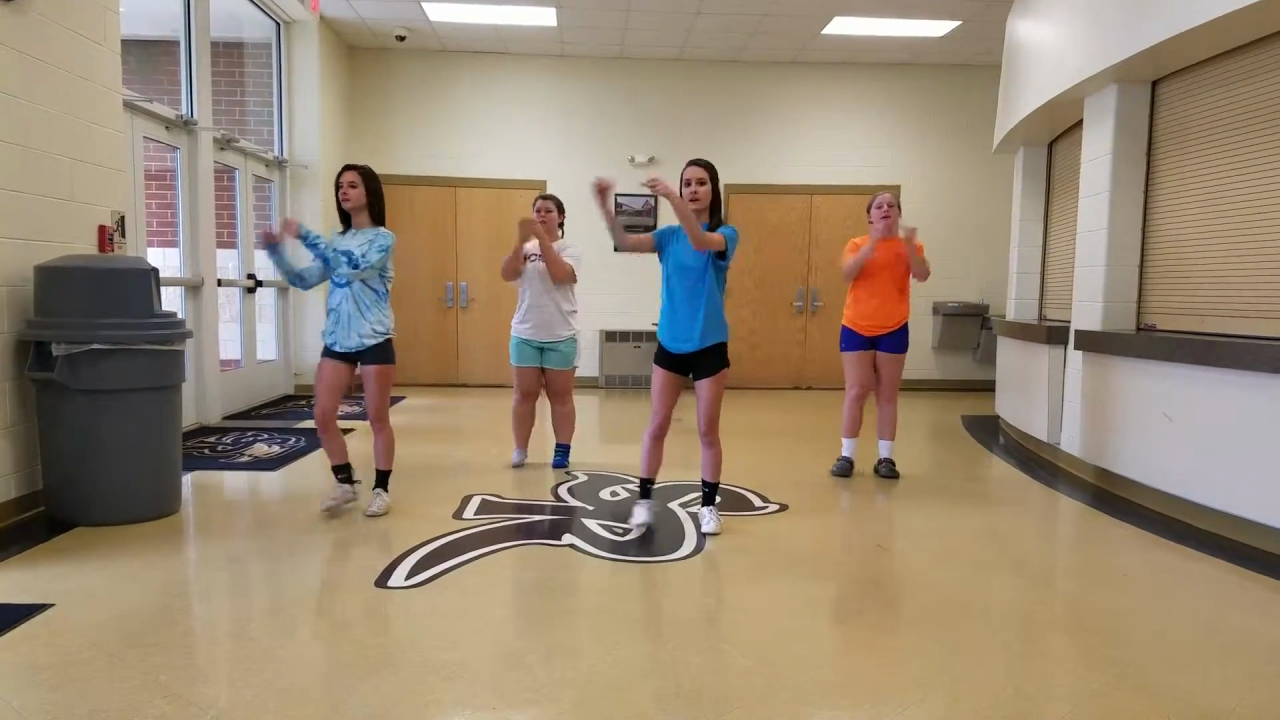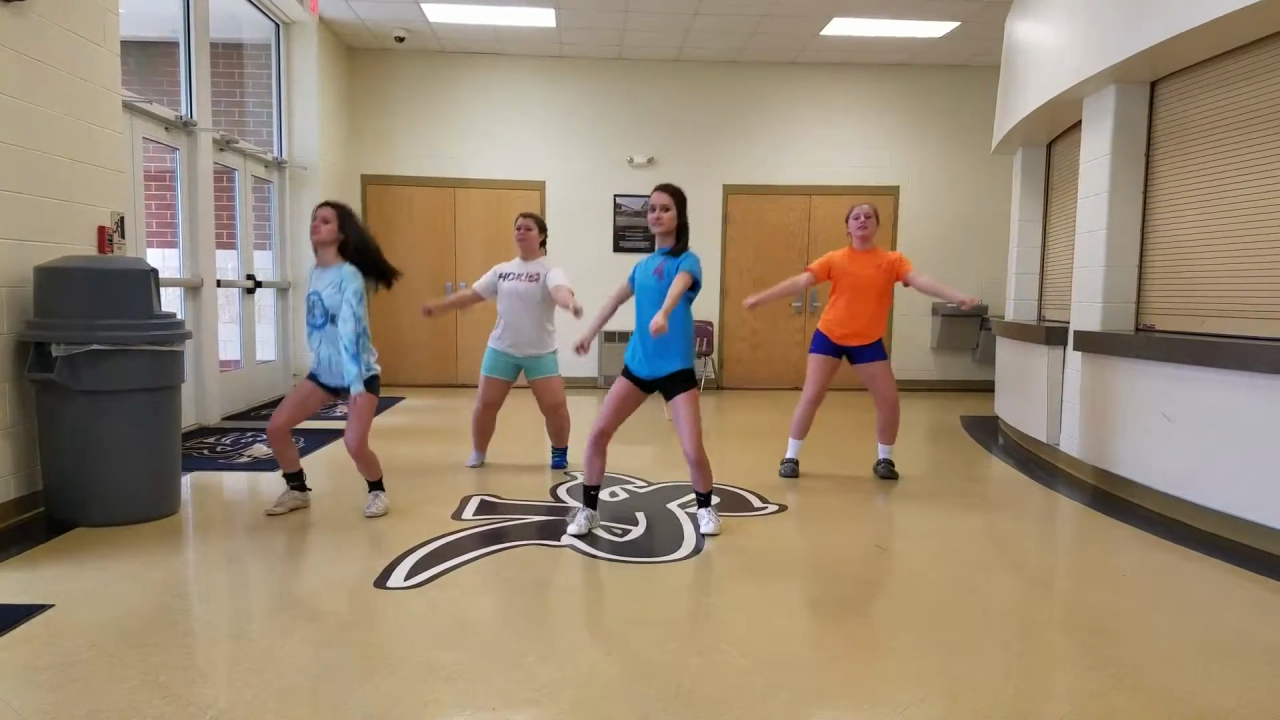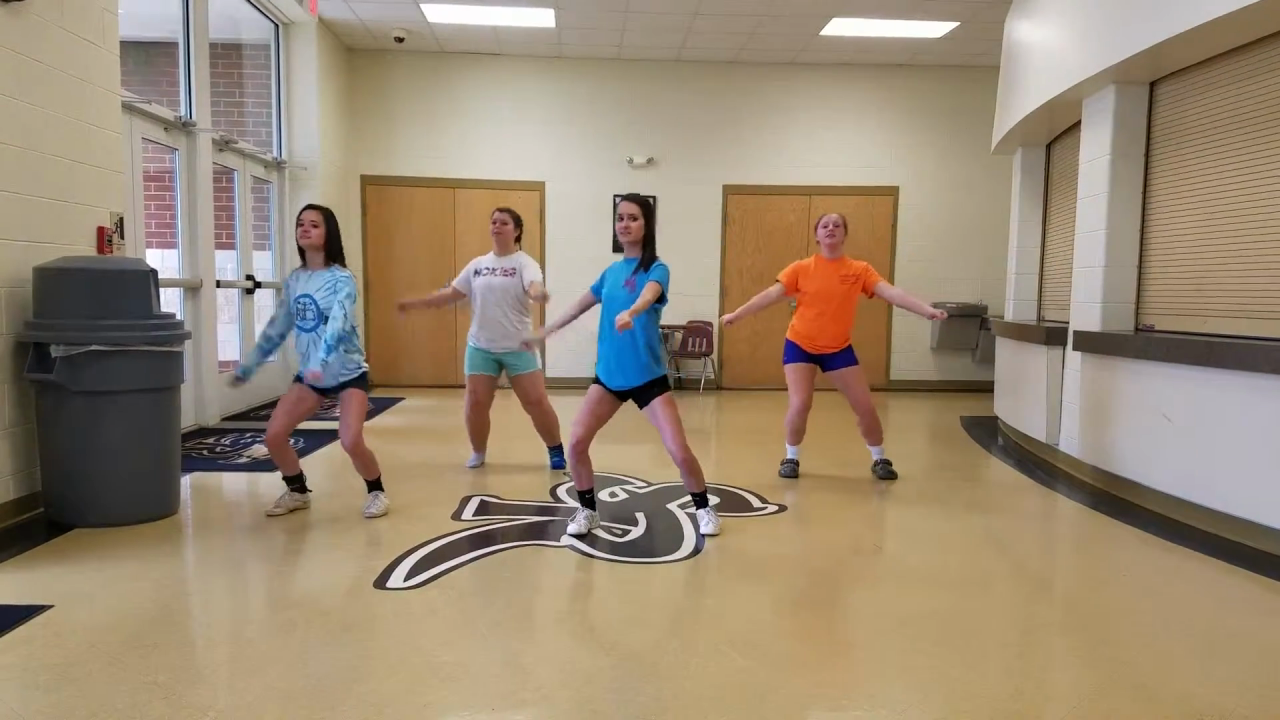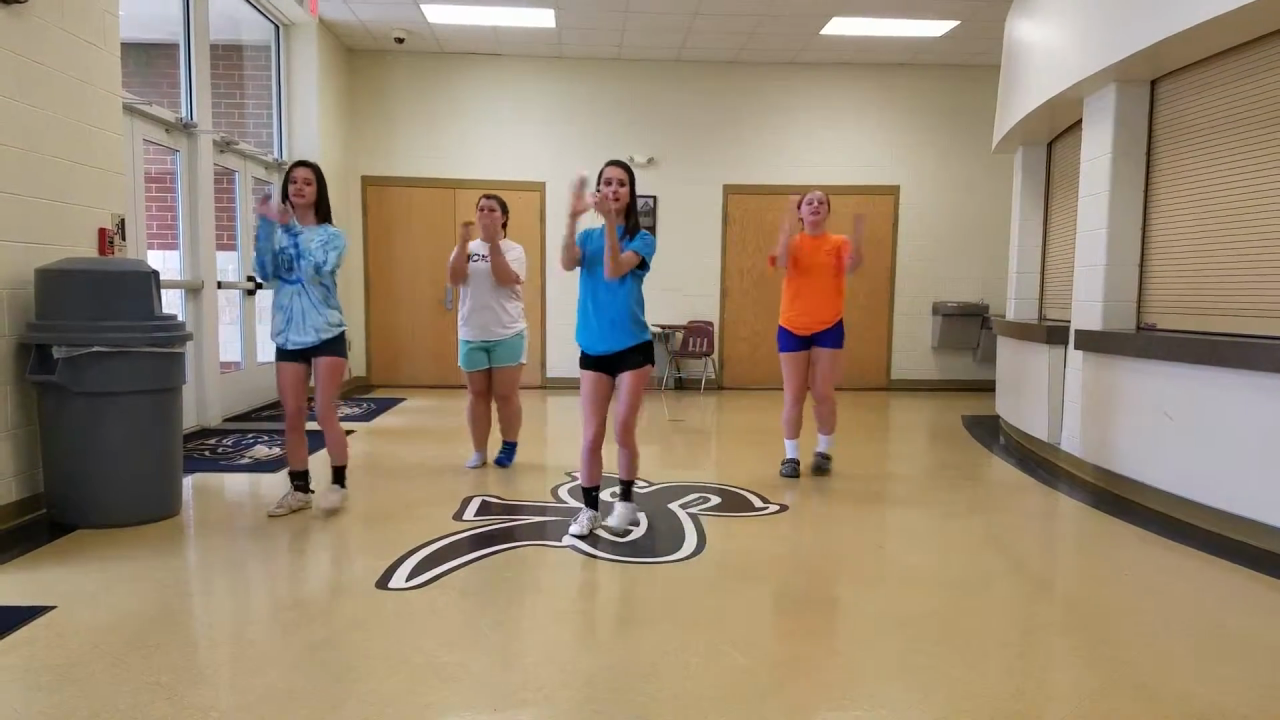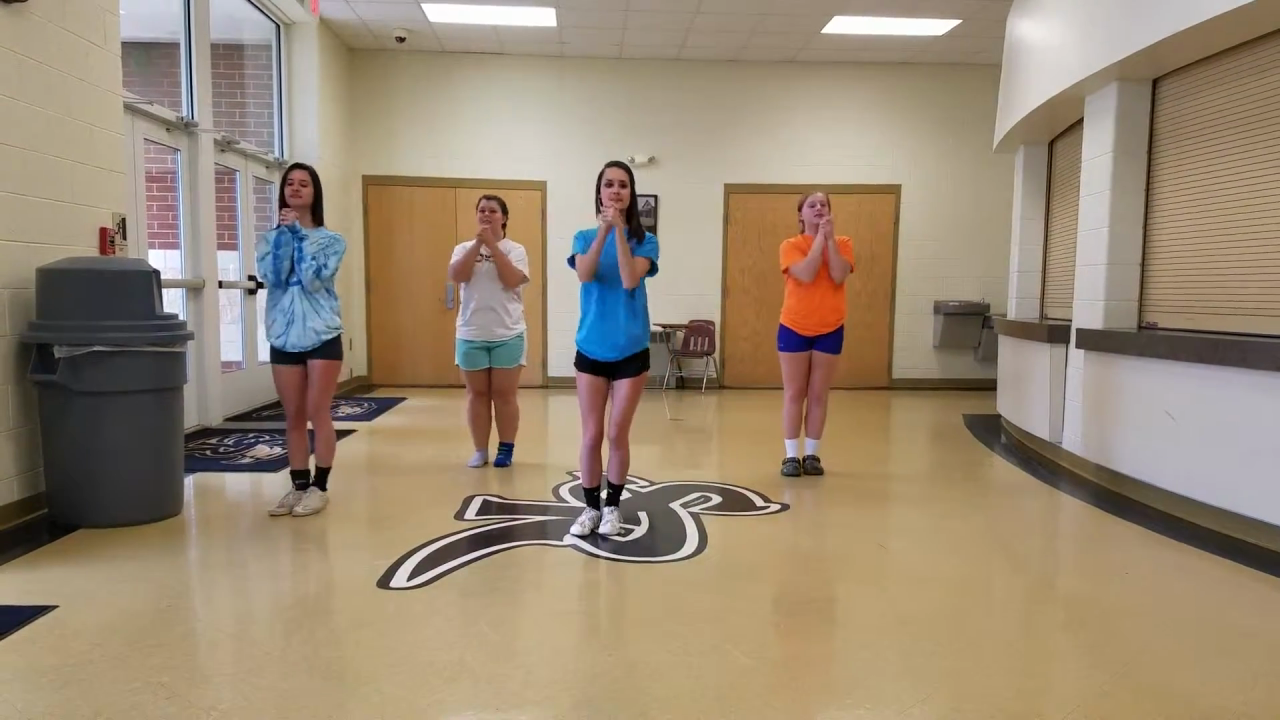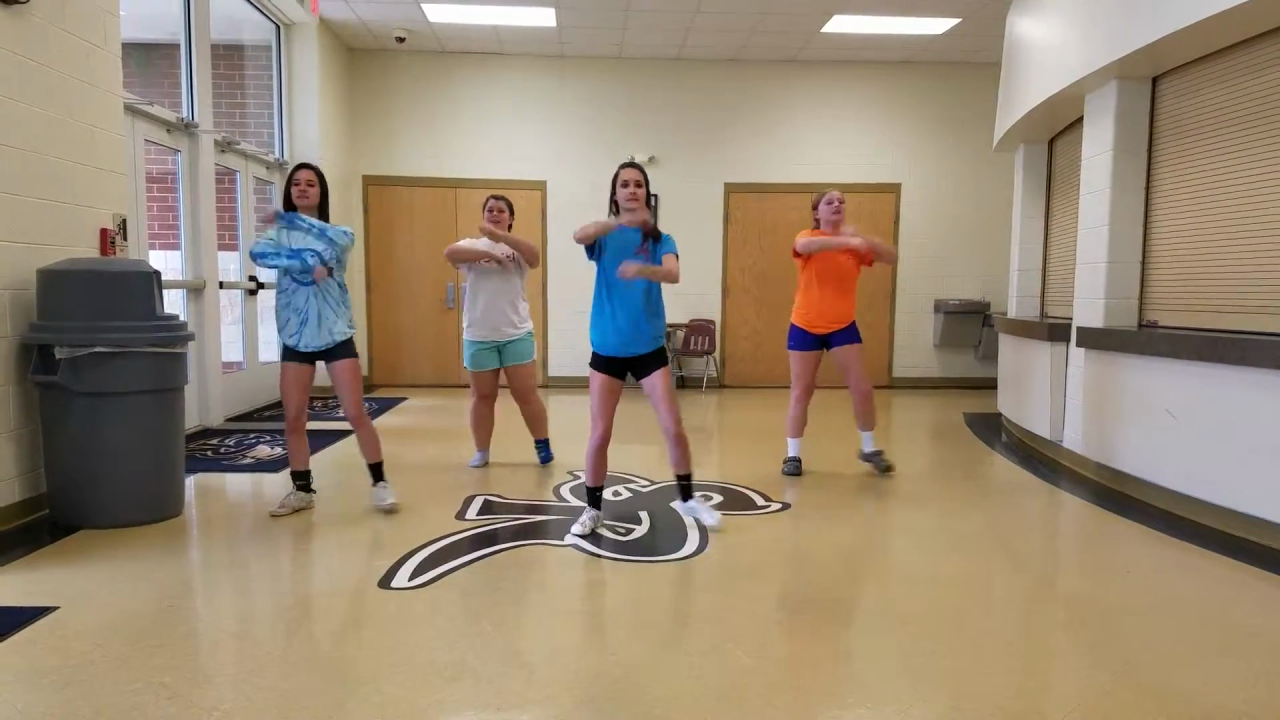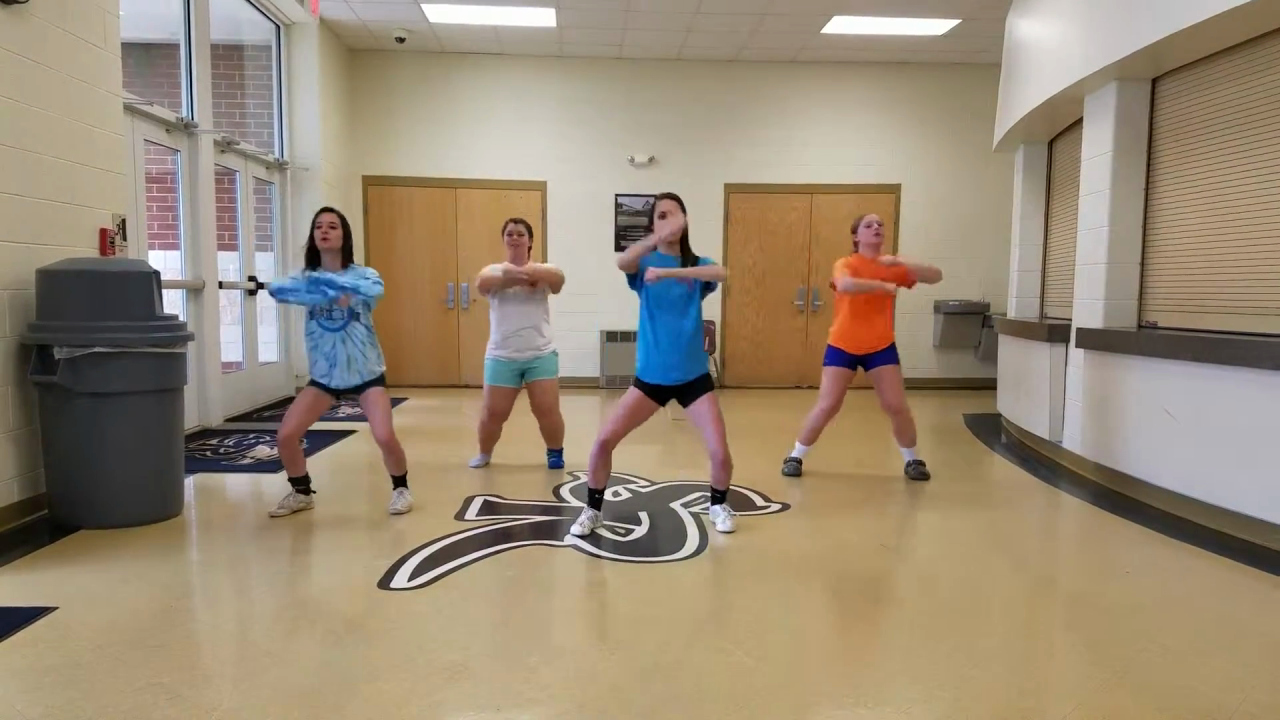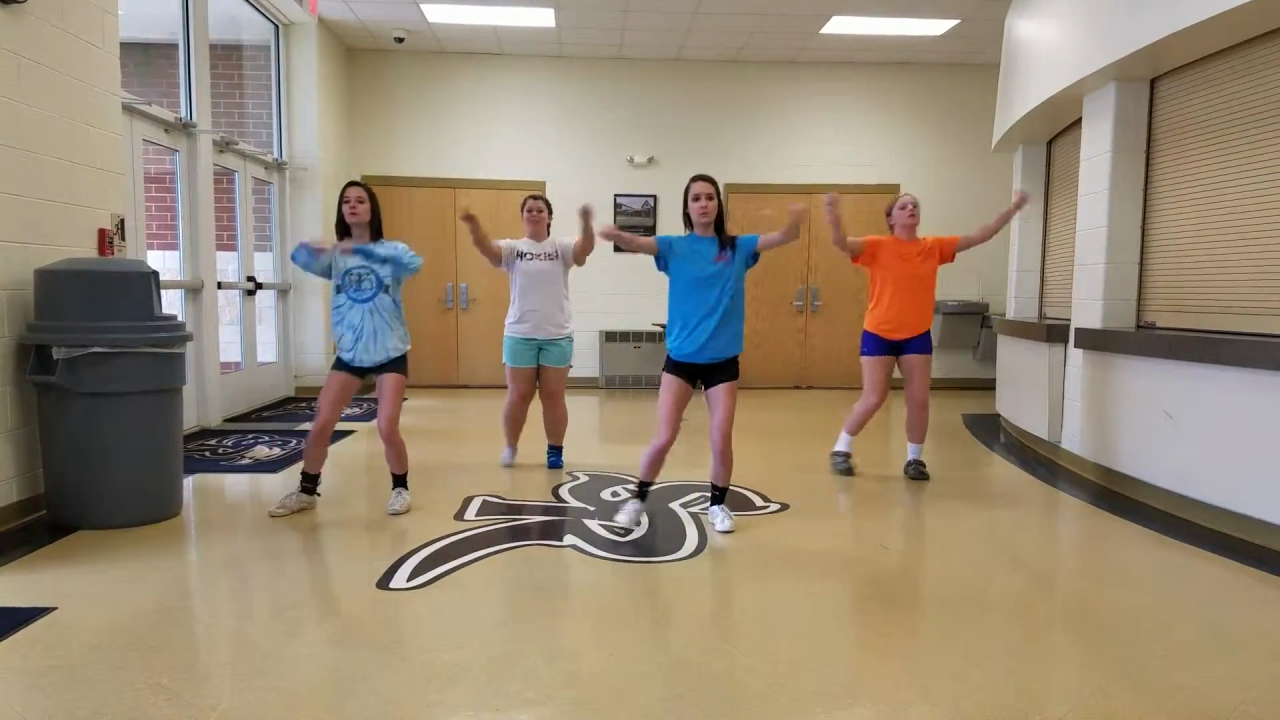
dt=0.3s
person 1, frame 1
left shoulder: (726, 234)
right shoulder: (669, 235)
left elbow: (701, 242)
right elbow: (624, 242)
left wrist: (674, 200)
right wrist: (605, 204)
left hip: (710, 346)
right hip: (670, 345)
left knee: (707, 431)
right knee: (657, 427)
left ankle: (708, 506)
right ankle: (644, 501)
person 1, frame 2
left shoulder: (687, 260)
right shoulder: (644, 264)
left elbow: (677, 289)
right elbow: (616, 299)
left wrist: (663, 315)
right wrist: (588, 334)
left hip: (676, 370)
right hip: (637, 367)
left knee: (693, 452)
right knee: (598, 434)
left ankle: (705, 508)
right ankle: (588, 509)
person 1, frame 3
left shoulder: (657, 270)
right shoulder: (611, 272)
left elbow: (648, 298)
right elbow: (579, 306)
left wrist: (630, 313)
right wrist: (544, 332)
left hip: (649, 377)
right hip: (608, 376)
left knee: (681, 452)
right knee: (576, 442)
left ankle: (703, 508)
right ankle: (588, 510)
person 1, frame 4
left shoulder: (642, 238)
right shoulder: (587, 236)
left elbow: (612, 271)
right elbow: (567, 264)
left wrist: (610, 221)
right wrist: (572, 217)
left hip: (633, 345)
right hip: (593, 347)
left knee: (623, 430)
right knee: (592, 434)
left ankle: (626, 502)
right ankle: (590, 507)
person 1, frame 5
left shoulder: (646, 240)
right shoulder: (584, 237)
left elbow: (630, 280)
right elbow: (584, 275)
left wrist: (619, 229)
right wrist: (603, 229)
left hip: (631, 350)
right hip: (591, 349)
left knee: (617, 435)
right knee: (592, 435)
left ankle: (613, 505)
right ankle: (592, 507)
person 1, frame 6
left shoulder: (661, 240)
right shoulder: (604, 233)
left elbow: (674, 274)
right elbow: (581, 235)
left wrist: (643, 269)
right wrist: (616, 219)
left hip: (650, 349)
right hip: (607, 349)
left knee: (674, 431)
right knee: (599, 436)
left ankle: (688, 499)
right ankle: (593, 508)
person 1, frame 7
left shoulder: (697, 264)
right shoulder: (644, 264)
left elbow: (722, 274)
right elbow: (623, 261)
left wrist: (669, 272)
right wrist: (657, 238)
left hip: (694, 377)
right hip: (651, 377)
left knee: (720, 454)
right knee: (604, 439)
left ankle: (718, 505)
right ankle: (593, 509)
person 1, frame 8
left shoulder: (738, 247)
right shoulder: (673, 247)
left elbow: (787, 237)
right elbow: (629, 241)
left wrist: (796, 217)
right wrist: (610, 232)
left hip: (723, 359)
right hip: (681, 358)
left knee: (721, 442)
right knee: (663, 440)
left ankle: (718, 504)
right ankle: (638, 499)
person 2, frame 1
left shoulder: (382, 238)
right shoulder: (337, 240)
left elbow: (351, 267)
right elbow: (304, 280)
left wrist: (307, 237)
right wrist: (276, 249)
left hip: (374, 341)
right hip: (336, 341)
left knee: (377, 418)
right knee: (323, 416)
left ankle: (381, 488)
right ankle: (344, 483)
person 2, frame 2
left shoulder: (350, 277)
right shoulder: (314, 273)
left elbow: (351, 332)
left wrist: (356, 382)
left hip: (359, 375)
right hip: (322, 374)
left knee: (355, 444)
right knee: (276, 429)
left ankle: (377, 491)
right ankle: (297, 489)
person 2, frame 3
left shoulder: (342, 279)
right shoulder: (293, 281)
left elbow: (339, 327)
right elbow: (276, 329)
left wrist: (321, 365)
right wrist: (247, 367)
left hip: (349, 375)
right hip: (308, 376)
left knee: (351, 442)
right knee: (274, 436)
left ankle: (376, 491)
right ankle: (297, 491)
person 2, frame 4
left shoulder: (332, 236)
right shoulder: (277, 234)
left elbow: (314, 273)
right elbow: (265, 273)
left wrist: (293, 229)
right wrist: (265, 226)
left hip: (326, 335)
right hip: (288, 337)
left knee: (325, 413)
right knee: (292, 417)
left ankle: (338, 484)
right ankle: (299, 488)
person 2, frame 5
left shoulder: (331, 240)
right shoulder: (269, 239)
left elbow: (313, 281)
right elbow: (273, 279)
left wrist: (299, 233)
right wrist: (284, 234)
left hip: (322, 337)
right hip: (283, 339)
left knee: (317, 415)
right knee: (294, 418)
left ankle: (319, 487)
right ankle: (299, 487)
person 2, frame 6
left shoulder: (340, 235)
right shoulder: (278, 237)
left elbow: (327, 236)
right elbow: (258, 255)
left wrist: (290, 217)
right wrist: (306, 259)
left hip: (337, 337)
right hip: (295, 341)
left knee: (356, 415)
right knee: (294, 420)
left ankle: (380, 483)
right ankle: (302, 490)
person 2, frame 7
left shoulder: (364, 275)
right shoulder: (308, 279)
left elbow: (375, 291)
right elbow: (276, 290)
left wrist: (322, 280)
right wrist: (331, 295)
left hip: (367, 374)
right hip: (324, 376)
left knee: (385, 437)
right knee: (286, 435)
left ankle: (401, 489)
right ankle: (301, 492)
person 2, frame 8
left shoulder: (392, 250)
right shoulder: (333, 256)
left elbow: (410, 264)
right elbow: (299, 257)
left wrist: (363, 250)
right wrist: (317, 248)
left hip: (389, 354)
right hip: (348, 355)
left knee: (387, 429)
right knee: (321, 426)
left ankle: (400, 488)
right ankle: (306, 491)
person 3, frame 1
left shoulder: (911, 246)
right shoulder: (856, 244)
left elbow: (922, 275)
right elbow: (849, 272)
left wrist: (909, 244)
right wrist: (873, 241)
left hip: (894, 330)
right hip: (857, 329)
left knee: (887, 396)
right knee: (855, 392)
left ankle: (885, 458)
right ankle: (846, 456)
person 3, frame 2
left shoulder: (892, 261)
right shoulder: (834, 260)
left elbow: (921, 281)
right elbow: (801, 281)
left wrist: (957, 297)
right wrist: (760, 298)
left hip: (869, 342)
right hip: (829, 337)
left knee: (888, 402)
right knee: (811, 397)
left ankle: (884, 460)
right ankle: (791, 456)
person 3, frame 3
left shoulder: (860, 270)
right shoulder: (801, 268)
left elbow: (891, 292)
right elbow: (772, 294)
left wrist: (928, 310)
right wrist: (736, 314)
left hip: (839, 349)
right hip: (800, 345)
left knee: (866, 407)
right knee: (799, 404)
left ankle: (880, 459)
right ankle: (791, 458)
person 3, frame 4
left shoulder: (839, 242)
right shoulder: (793, 242)
left elbow: (852, 267)
right elbow: (783, 263)
left wrist: (857, 234)
right wrist: (787, 226)
left hip: (829, 327)
right hip: (792, 328)
left knee: (824, 393)
right knee: (794, 394)
left ankle: (823, 452)
right ankle: (791, 456)
person 3, frame 5
left shoulder: (842, 243)
right shoulder: (791, 245)
left elbow: (839, 277)
right elbow: (805, 275)
left wrist: (829, 238)
right wrist: (820, 238)
left hip: (830, 330)
right hip: (794, 328)
left knee: (818, 396)
right knee: (794, 394)
left ankle: (811, 454)
right ankle: (792, 456)
person 3, frame 6
left shoulder: (856, 245)
right shoulder: (807, 237)
left elbow: (891, 257)
right elbow: (805, 247)
left wrist: (860, 243)
right wrist: (841, 241)
left hip: (843, 326)
right hip: (805, 327)
left knee: (863, 389)
right knee: (801, 393)
left ankle: (869, 448)
right ankle: (793, 455)
person 3, frame 7
left shoulder: (895, 267)
right shoulder: (845, 265)
left elbow: (935, 275)
right elbow: (845, 286)
left wrist: (900, 264)
right wrist: (884, 286)
left hip: (881, 347)
right hip: (842, 347)
left knee: (897, 407)
right knee: (826, 407)
left ankle: (913, 460)
right ankle: (795, 456)
person 3, frame 8
left shoulder: (933, 247)
right shoulder: (877, 247)
left elbow: (979, 236)
right elbow: (842, 243)
left wrist: (1011, 211)
right wrist: (833, 213)
left hip: (917, 335)
right hip: (878, 333)
left knee: (919, 399)
right knee: (873, 399)
left ankle: (914, 459)
right ankle: (842, 448)
person 4, frame 1
left shoulder: (569, 249)
right shoulder: (523, 249)
left elbow: (561, 275)
right elbow: (507, 274)
left wrist: (543, 240)
right wrist: (522, 240)
left hip: (560, 336)
right hip: (525, 334)
left knee: (561, 395)
right knee: (524, 394)
left ankle: (562, 451)
right ankle: (520, 450)
person 4, frame 2
left shoulder: (550, 270)
right shoulder: (501, 270)
left elbow: (562, 292)
right elbow: (472, 294)
left wrist: (572, 303)
right wrist: (440, 306)
left hip: (539, 352)
right hip: (501, 350)
left knee: (554, 406)
right knee: (485, 406)
left ankle: (559, 452)
right ankle: (478, 452)
person 4, frame 3
left shoulder: (526, 263)
right shoulder: (477, 264)
left elbow: (535, 288)
right elbow: (450, 293)
left wrist: (540, 293)
right wrist: (417, 302)
left hip: (518, 348)
right hip: (480, 347)
left knee: (537, 402)
right knee: (475, 404)
left ankle: (556, 450)
right ankle: (478, 452)
person 4, frame 4
left shoulder: (514, 249)
right shoulder: (464, 249)
left elbow: (506, 280)
right elbow: (455, 279)
left wrist: (494, 243)
right wrist: (463, 243)
left hip: (508, 334)
right hip: (472, 335)
left knee: (505, 395)
right knee: (478, 394)
left ankle: (508, 447)
right ankle: (479, 452)
person 4, frame 5
left shoulder: (515, 250)
right shoulder: (464, 248)
left elbow: (513, 281)
right elbow: (457, 276)
left wrist: (493, 247)
right wrist: (477, 245)
left hip: (508, 334)
right hip: (471, 334)
left knee: (504, 395)
right knee: (477, 394)
left ankle: (506, 448)
right ankle: (480, 451)
person 4, frame 6
left shoulder: (519, 250)
right shoulder: (471, 246)
left elbow: (535, 255)
right elbow: (450, 255)
left wrist: (502, 236)
right wrist: (486, 253)
left hip: (517, 334)
right hip: (479, 336)
left knee: (526, 393)
right knee: (482, 396)
left ankle: (543, 444)
right ankle: (482, 451)
person 4, frame 7
left shoulder: (541, 272)
right shoulder: (495, 271)
left elbow: (559, 278)
right elbow: (482, 284)
left wrist: (528, 270)
right wrist: (517, 275)
left hip: (541, 354)
right hip: (502, 356)
left knee: (547, 410)
right knee: (492, 414)
left ankle: (555, 452)
right ankle: (484, 453)
person 4, frame 8
left shoulder: (561, 247)
right shoulder: (513, 248)
left elbow: (586, 246)
right elbow: (486, 248)
left wrist: (586, 223)
right wrist: (474, 225)
left hip: (557, 335)
right hip: (520, 334)
left knee: (553, 395)
right knee: (519, 394)
left ankle: (555, 450)
right ankle: (510, 446)
